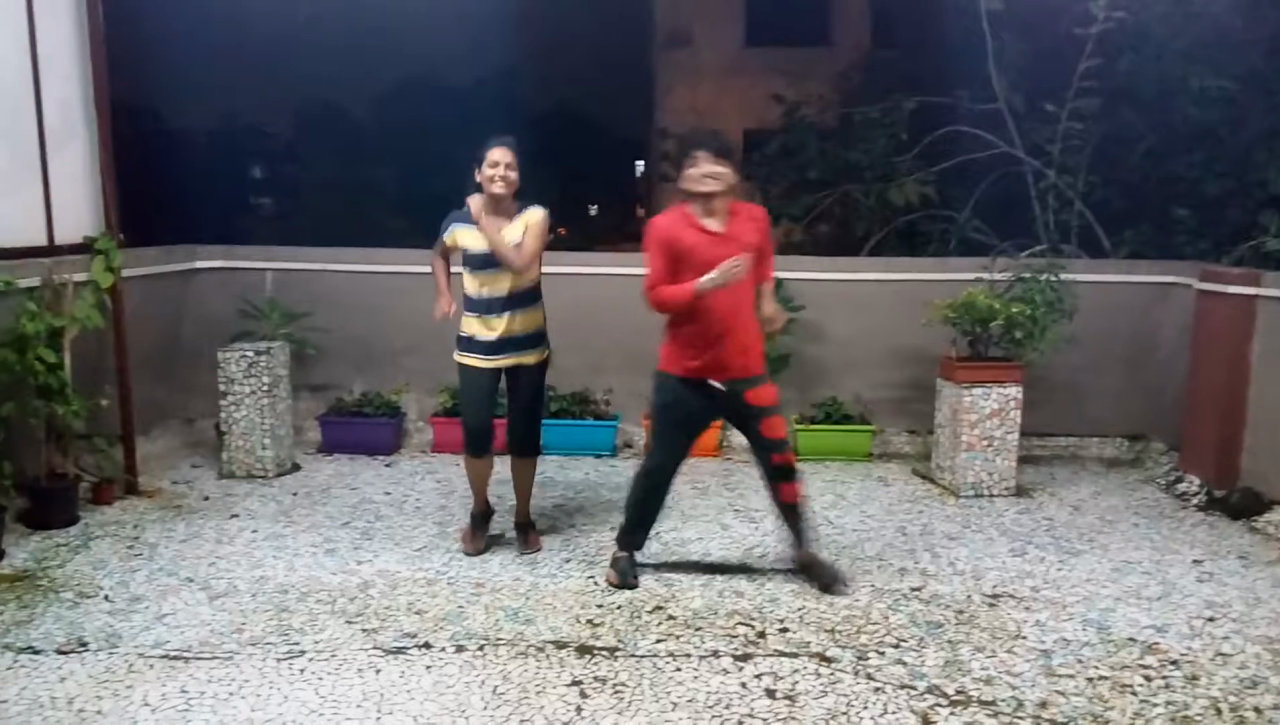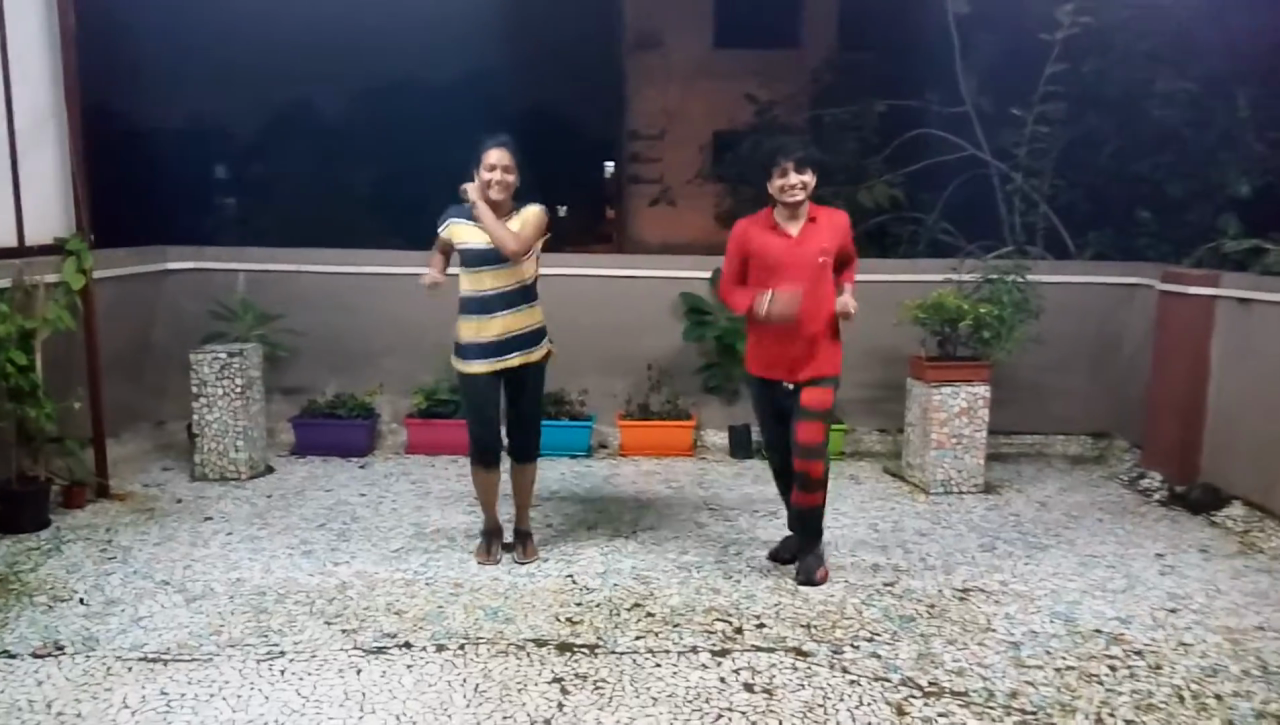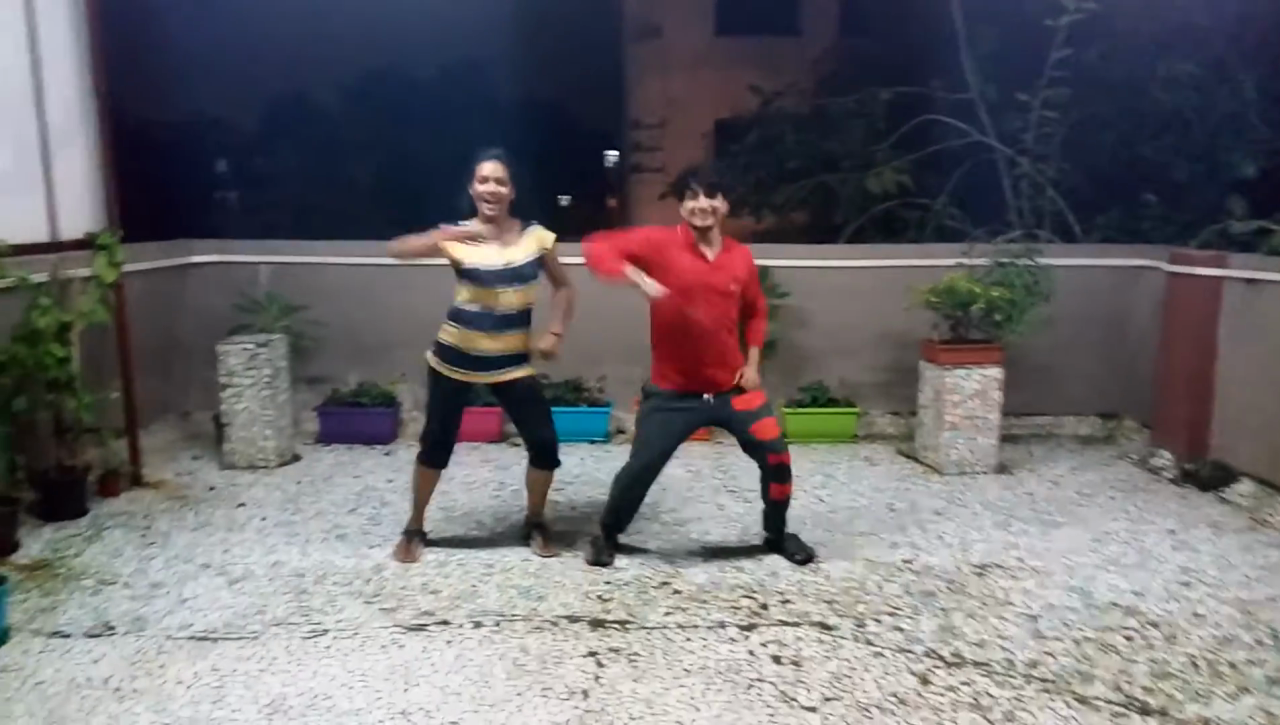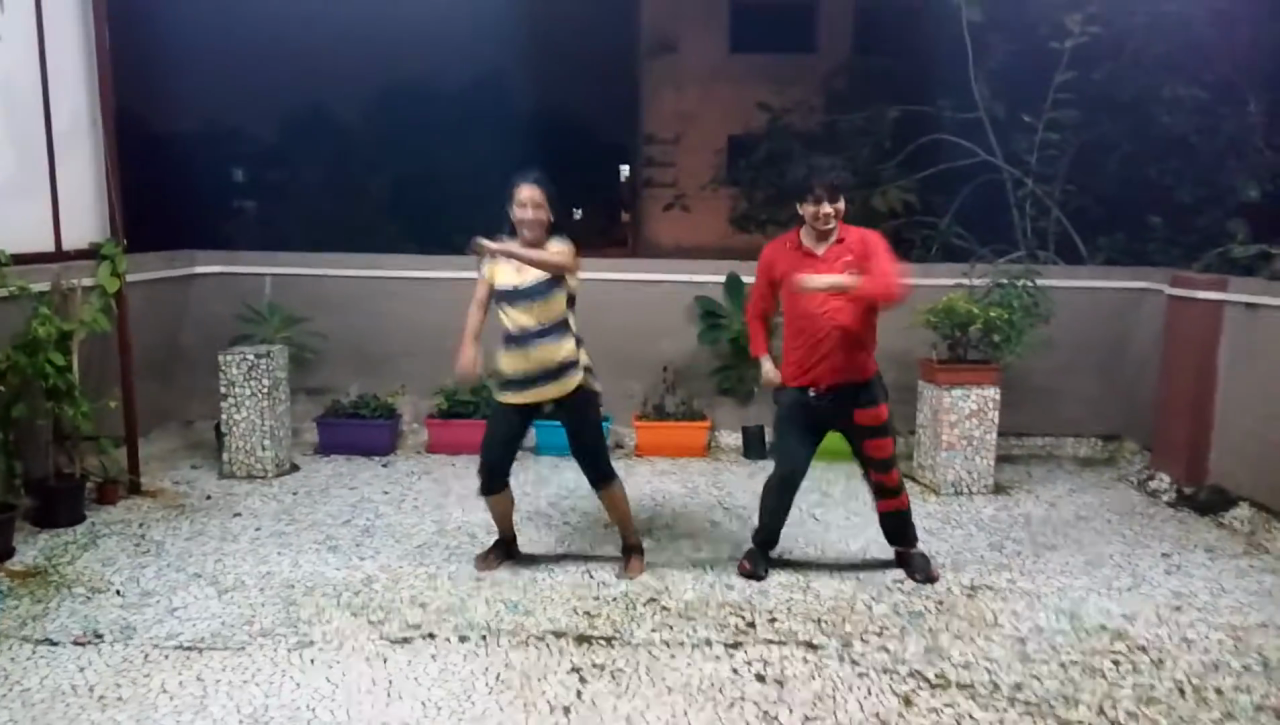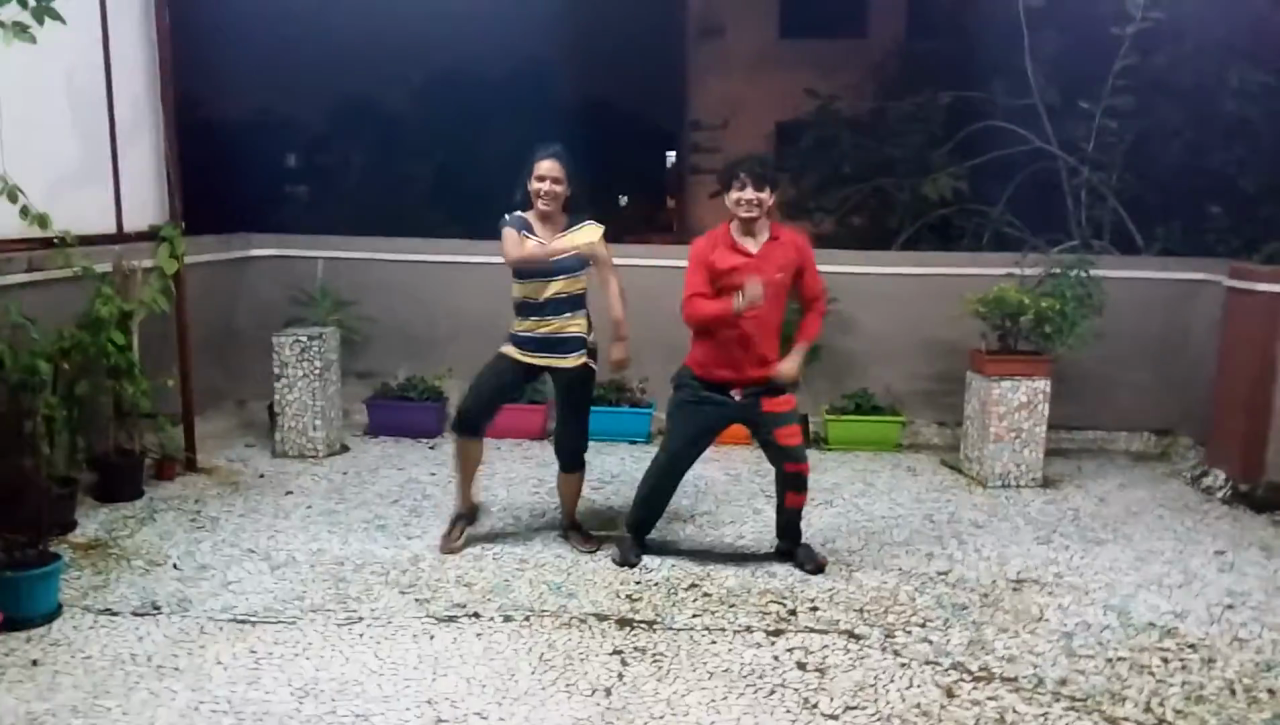
dt=1s
person 1, frame 1
left shoulder: (755, 220)
right shoulder: (665, 227)
right elbow: (657, 295)
left wrist: (767, 302)
right wrist: (707, 282)
left hip: (744, 369)
right hip: (684, 374)
left knee: (779, 456)
right knee: (659, 464)
left ankle: (803, 549)
right ankle: (626, 549)
person 1, frame 2
left shoulder: (837, 223)
right shoulder: (746, 231)
right elbow: (729, 290)
left wrist: (847, 294)
right wrist: (762, 304)
left hip: (818, 367)
right hip: (766, 368)
left knee: (809, 460)
right knee: (780, 459)
left ankle: (811, 546)
right ankle: (798, 532)
person 1, frame 3
left shoulder: (740, 257)
right shoulder: (660, 242)
left elbow: (756, 311)
right elbow: (595, 248)
left wrist: (753, 362)
right wrist: (637, 278)
left hip: (731, 385)
right hip: (673, 390)
left knee: (776, 456)
right knee: (640, 467)
left ankle: (778, 533)
right ankle: (607, 534)
person 1, frame 4
left shoulder: (865, 242)
right shoulder: (776, 253)
left elbow: (892, 291)
right elbow: (756, 313)
left wrist: (837, 282)
right wrist: (763, 359)
left hip: (857, 383)
right hip: (799, 387)
left knee: (884, 471)
right knee: (786, 475)
left ankle: (907, 548)
right ankle: (761, 548)
person 1, frame 5
left shoulder: (794, 245)
right shoulder: (707, 247)
left elbow: (814, 303)
right elbow: (692, 311)
left wrist: (797, 355)
right wrist: (737, 304)
left hip: (765, 382)
right hip: (705, 383)
left knee: (795, 464)
right knee: (669, 462)
left ankle: (791, 542)
right ankle: (634, 534)
person 2, frame 1
left shoulder: (534, 216)
right shoulder: (458, 222)
left elbow: (521, 264)
right elbow: (440, 256)
left wrist: (485, 221)
right wrist: (444, 295)
left hip: (526, 344)
right hip: (476, 345)
left knee: (525, 434)
right knee: (476, 430)
left ankle: (523, 518)
right ankle: (481, 510)
person 2, frame 2
left shoulder: (533, 214)
right shoulder: (454, 219)
left elbow: (513, 246)
right elbow: (439, 254)
left wrist: (480, 207)
right wrist: (434, 273)
left hip: (525, 344)
right hip: (476, 348)
left knee: (525, 439)
right knee: (485, 441)
left ankle: (522, 528)
right ankle: (491, 527)
person 2, frame 3
left shoulder: (537, 236)
right shoulder: (456, 235)
left elbow: (564, 286)
right elbow: (399, 249)
left wrist: (555, 332)
right wrist: (445, 238)
left hip: (511, 363)
right hip: (456, 358)
left knee: (544, 443)
right knee: (435, 443)
left ankle: (535, 522)
right ankle: (414, 529)
person 2, frame 4
left shoulder: (557, 248)
right shoulder: (495, 257)
left elbow: (561, 263)
right elbow: (478, 307)
left wrist: (508, 251)
right wrist: (468, 347)
left hip: (566, 377)
right hip: (515, 383)
left knee: (596, 466)
right knee: (491, 471)
left ankle: (632, 544)
right ankle: (506, 541)
person 2, frame 5
left shoulder: (588, 230)
right shoulder: (515, 224)
left elbow: (610, 282)
right elbow: (514, 257)
left wrist: (620, 336)
right wrist: (572, 246)
left hip: (572, 349)
right hip: (523, 346)
left knee: (572, 445)
right knee: (469, 415)
left ankle: (570, 523)
right ankle: (464, 509)
